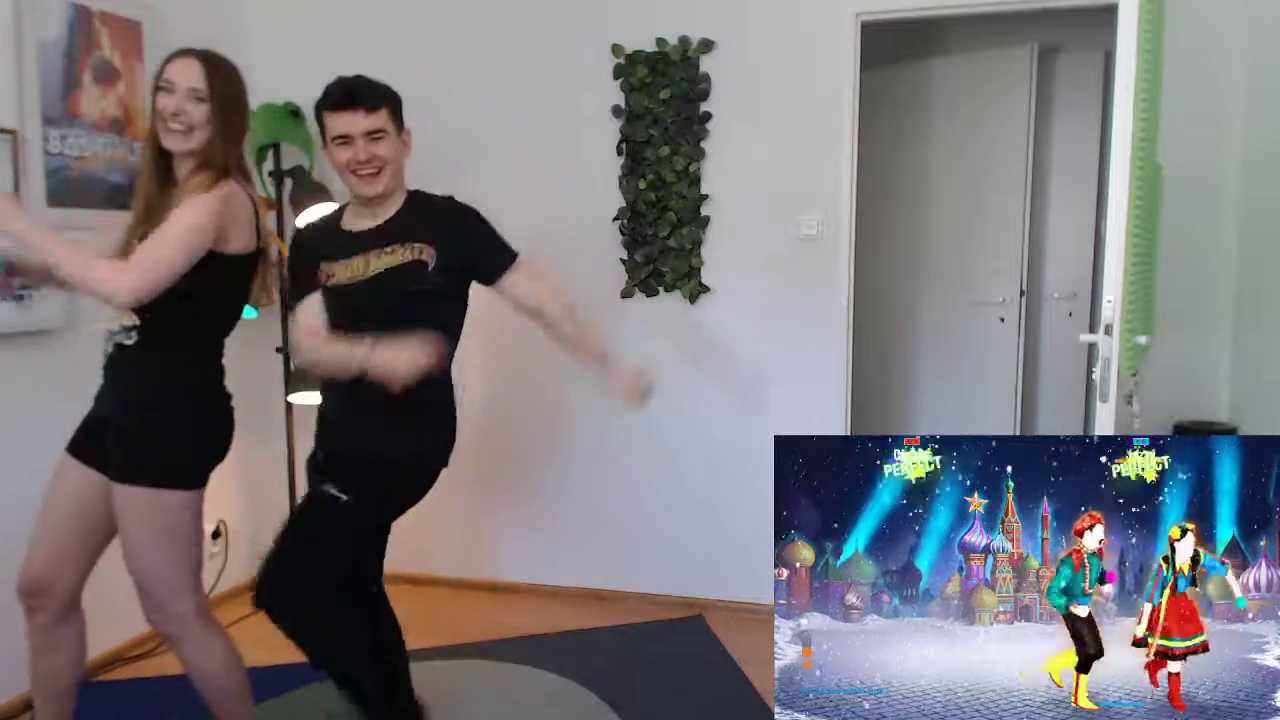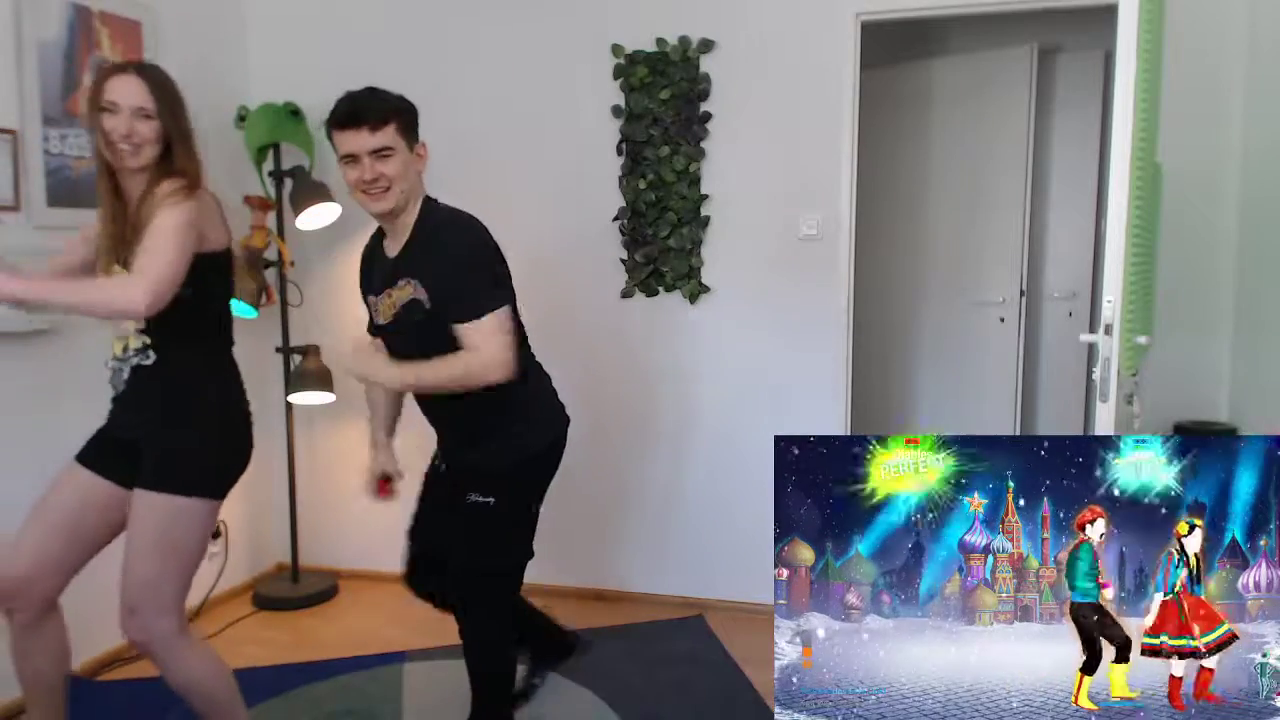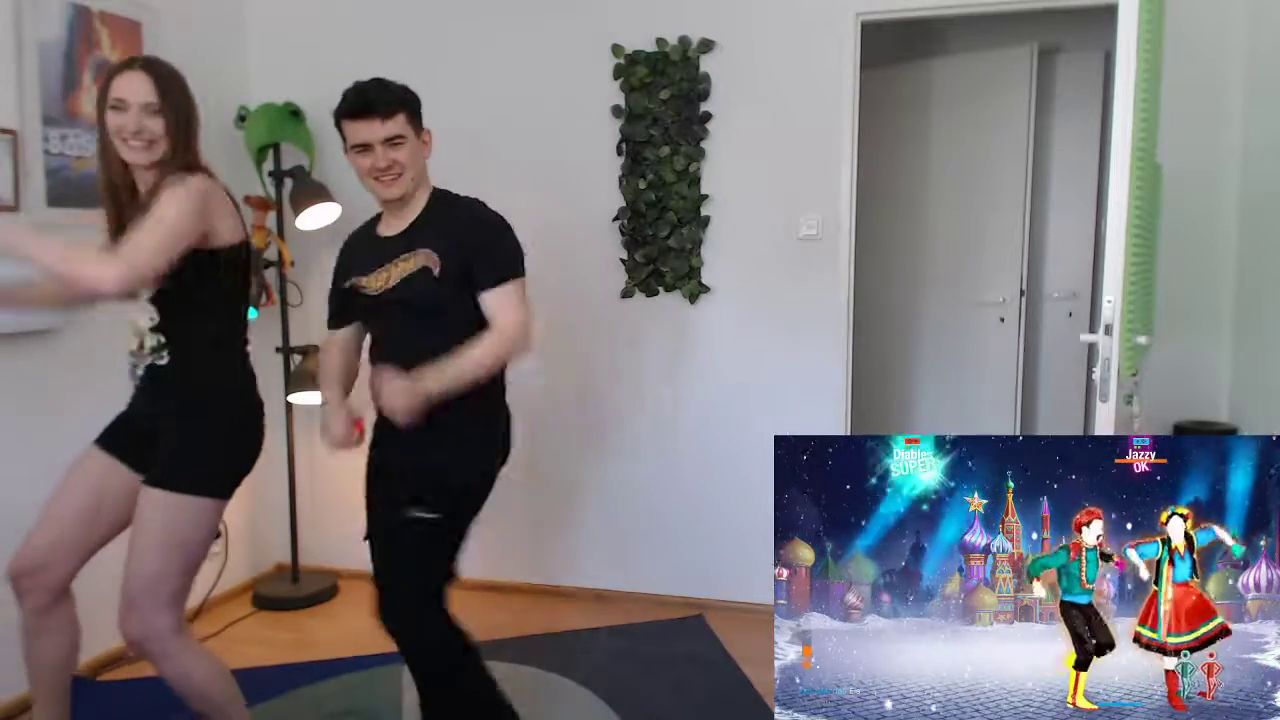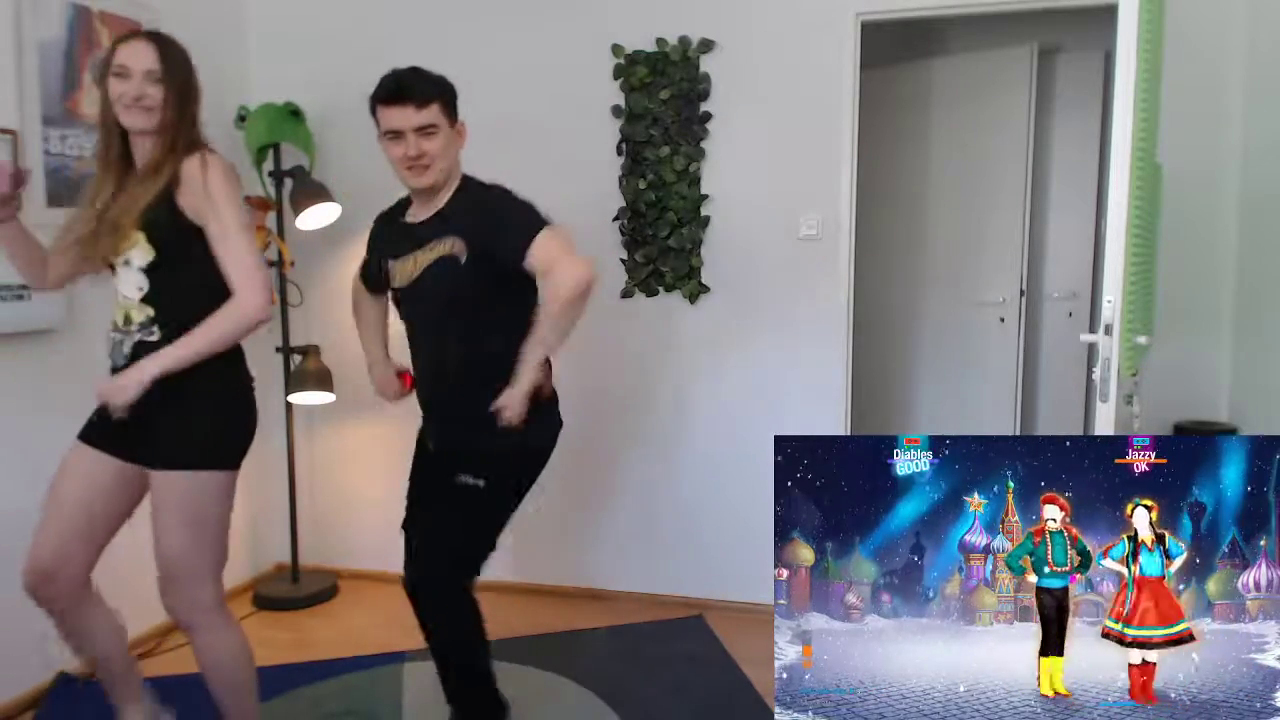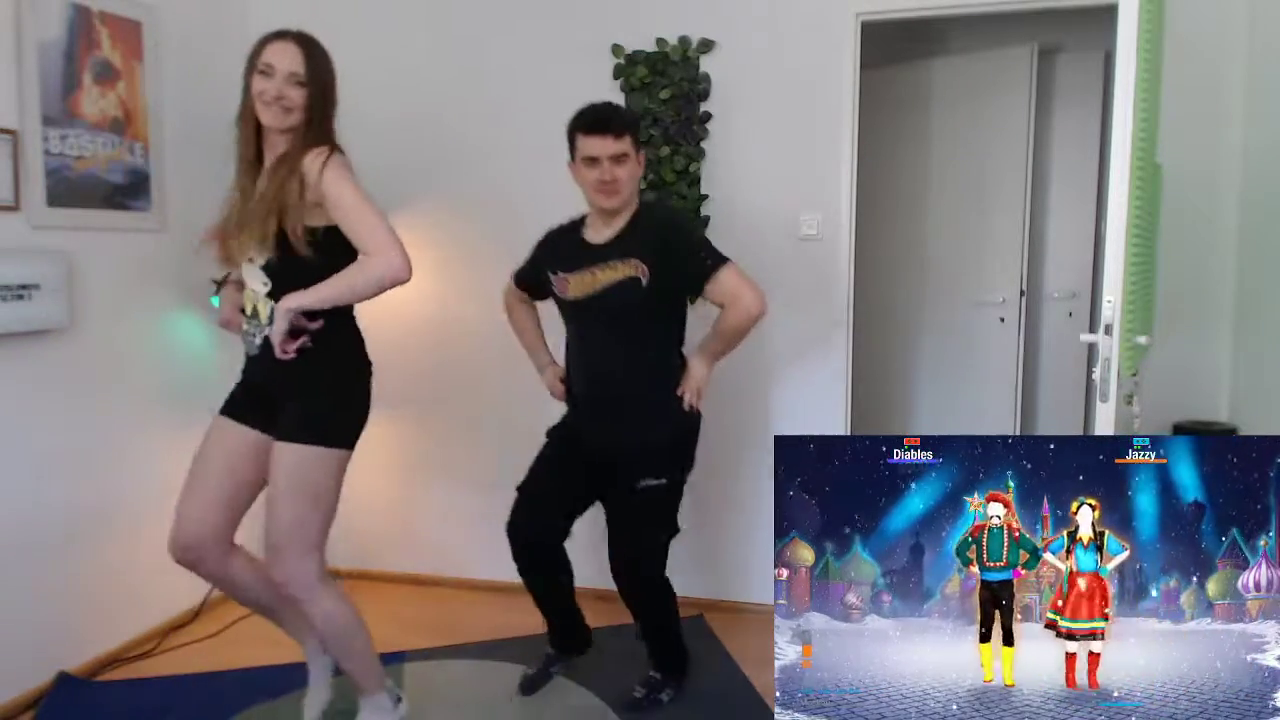
dt=1s
person 1, frame 1
left shoulder: (218, 195)
right shoulder: (170, 194)
left elbow: (126, 286)
right elbow: (132, 284)
left hip: (172, 413)
right hip: (126, 405)
left knee: (174, 612)
person 1, frame 2
left shoulder: (183, 201)
right shoulder: (117, 213)
left elbow: (141, 298)
right elbow: (55, 284)
left hip: (195, 422)
right hip: (132, 422)
left knee: (150, 625)
person 1, frame 3
left shoulder: (191, 196)
right shoulder: (140, 207)
left elbow: (114, 277)
right elbow: (85, 285)
left hip: (210, 419)
right hip: (155, 413)
left knee: (148, 624)
person 1, frame 4
left shoulder: (199, 171)
right shoulder: (116, 182)
left elbow: (254, 300)
left wrist: (147, 369)
left hip: (201, 401)
right hip: (129, 401)
left knee: (193, 602)
person 1, frame 5
left shoulder: (319, 166)
right shoulder: (259, 169)
left elbow: (392, 264)
left wrist: (296, 306)
right wrist: (235, 298)
left hip: (324, 378)
right hip: (262, 376)
left knee: (293, 568)
right knee: (193, 541)
right ankle: (323, 643)
person 2, frame 1
left shoulder: (449, 223)
right shoulder: (312, 242)
left elbow: (537, 297)
right elbow: (308, 343)
left wrist: (608, 366)
right wrist: (379, 353)
left hip: (402, 443)
right hip: (348, 438)
left knee: (287, 587)
right knee: (350, 590)
person 2, frame 2
left shoulder: (455, 240)
right shoulder: (375, 257)
left elbow: (494, 362)
right elbow: (380, 352)
left wrist: (394, 375)
right wrist: (380, 440)
left hip: (517, 441)
right hip: (461, 447)
left knee: (481, 587)
right knee: (426, 570)
right ankle: (546, 642)
person 2, frame 3
left shoulder: (472, 224)
right shoulder: (357, 248)
left elbow: (512, 331)
right elbow: (341, 340)
left wrist: (425, 385)
right wrist: (334, 403)
left hip: (462, 448)
right hip: (397, 446)
left knee: (405, 601)
right knee: (402, 592)
person 2, frame 4
left shoulder: (491, 210)
right shoulder: (388, 230)
left elbow: (573, 274)
right elbow: (365, 292)
left wrist: (530, 367)
right wrist: (377, 358)
left hip: (505, 432)
right hip: (442, 433)
left knee: (432, 576)
right knee: (427, 574)
person 2, frame 5
left shoulder: (666, 236)
right shoulder: (558, 246)
left elbow: (747, 303)
right elbow: (516, 298)
left wrist: (700, 362)
right wrist: (545, 364)
left hip: (657, 434)
right hip: (585, 426)
left knee: (635, 563)
right knee: (529, 532)
left ankle: (669, 664)
right ankle: (566, 638)
person 3, frame 1
left shoulder: (1097, 553)
right shoulder: (1072, 560)
left elbow: (1097, 576)
right elbow: (1053, 592)
left wrist: (1107, 578)
right wrist: (1072, 606)
left hip: (1084, 610)
right hip: (1073, 611)
left knee: (1097, 651)
right knee: (1089, 652)
left ankle: (1055, 665)
right ankle: (1078, 697)
person 3, frame 2
left shoulder: (1086, 547)
right shoulder: (1083, 548)
left elbow: (1073, 579)
right elbow: (1080, 581)
left wrist: (1100, 584)
right wrist: (1102, 591)
left hip: (1094, 607)
right hip: (1082, 608)
left knee: (1123, 641)
right knee: (1094, 654)
left ankle: (1118, 687)
right ankle: (1079, 697)
person 3, frame 3
left shoulder: (1095, 547)
right shoulder: (1070, 550)
right elbow: (1038, 563)
left wrist: (1111, 558)
right wrist: (1036, 581)
left hip: (1087, 605)
right hip: (1071, 606)
left knee: (1107, 643)
right knee: (1085, 648)
left ankle: (1074, 663)
right ankle: (1075, 697)
person 3, frame 4
left shoulder: (1071, 535)
right shoulder: (1036, 536)
left elbow: (1086, 556)
right elbow: (1011, 559)
left wrist: (1078, 572)
right wrist: (1027, 575)
left hip: (1063, 591)
right hip: (1045, 591)
left knee: (1060, 637)
right knee: (1050, 635)
left ankle: (1057, 681)
right ankle: (1044, 680)
person 3, frame 5
left shoulder: (1014, 532)
right shoulder: (978, 531)
left elbow: (1036, 552)
right elbow: (960, 550)
left wrist: (1024, 568)
right wrist: (971, 565)
left hip: (1006, 585)
right hip: (986, 585)
left knee: (1007, 627)
right knee: (985, 624)
left ankle: (1008, 671)
right ankle: (987, 667)
person 4, frame 1
left shoulder: (1198, 557)
right shoulder: (1165, 565)
left elbow: (1222, 568)
right elbow: (1151, 594)
left wrist: (1238, 593)
right wrist: (1143, 623)
left hip: (1183, 602)
right hip: (1166, 606)
left knee: (1182, 647)
right knee: (1177, 649)
left ankle: (1153, 665)
right ankle: (1174, 695)
person 4, frame 2
left shoulder: (1195, 558)
right shoulder: (1173, 556)
right elbow: (1161, 584)
left wrist: (1200, 611)
right wrist: (1153, 613)
left hip: (1192, 605)
right hip: (1174, 607)
left knee: (1214, 642)
right knee: (1187, 650)
left ankle: (1201, 690)
right ankle: (1174, 695)
person 4, frame 3
left shoulder: (1192, 539)
right shoulder: (1160, 545)
left elbow: (1213, 530)
right elbow: (1130, 549)
left wrist: (1232, 544)
right wrist: (1142, 567)
left hip: (1189, 594)
right hip: (1169, 597)
right knee: (1172, 646)
right ankle: (1173, 694)
person 4, frame 4
left shoulder: (1163, 538)
right shoulder: (1128, 541)
left elbow: (1182, 553)
right elbow: (1103, 558)
left wrist: (1170, 571)
right wrist: (1125, 571)
left hip: (1159, 593)
right hip: (1137, 593)
left knee: (1159, 639)
right knee: (1137, 641)
left ankle: (1146, 684)
right ankle: (1136, 687)
person 4, frame 5
left shoulder: (1103, 536)
right shoulder: (1067, 537)
left elbow: (1124, 551)
right elbow: (1046, 551)
left wrist: (1108, 568)
right wrist: (1063, 566)
left hip: (1095, 586)
right hip: (1074, 586)
left knee: (1096, 631)
right knee: (1071, 631)
left ankle: (1092, 673)
right ankle: (1070, 674)
